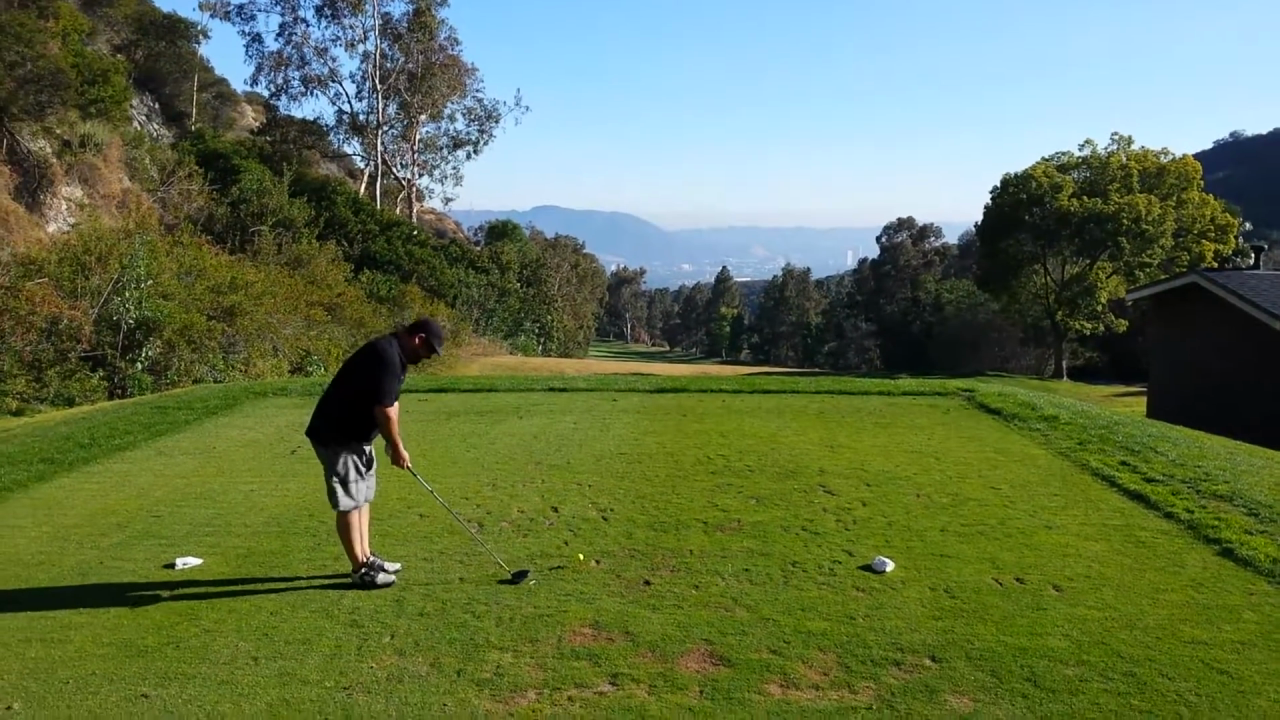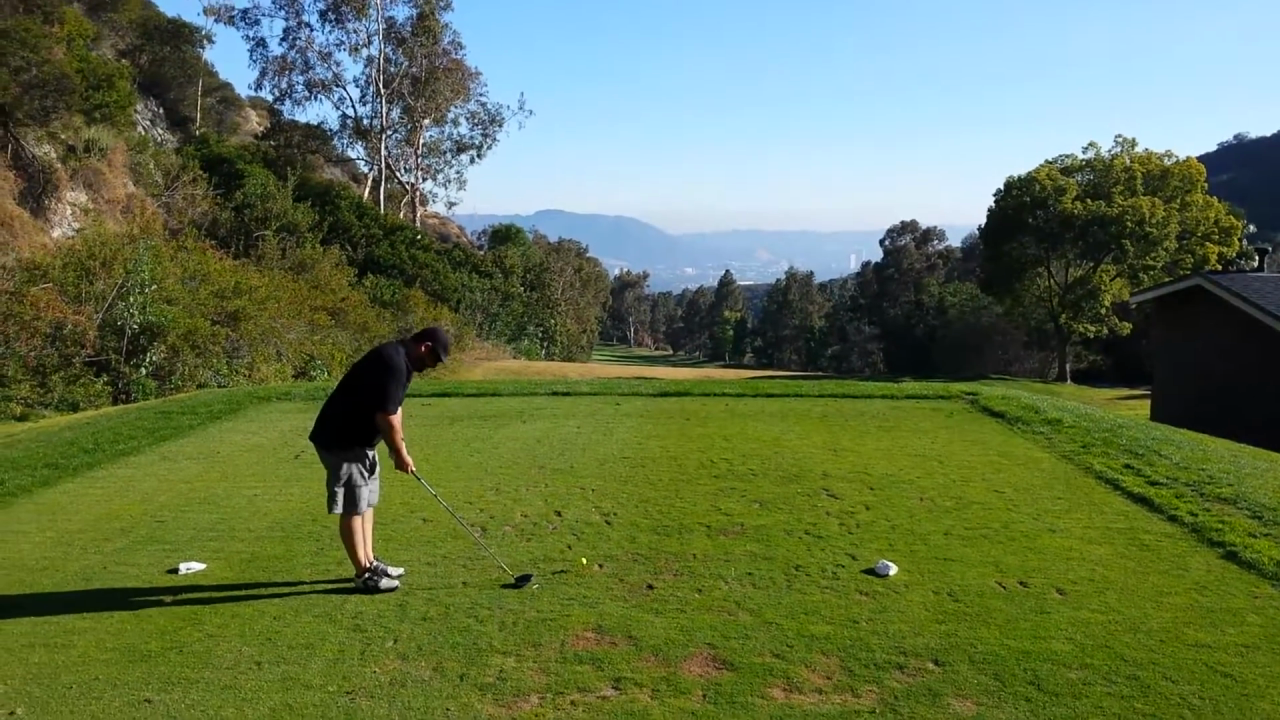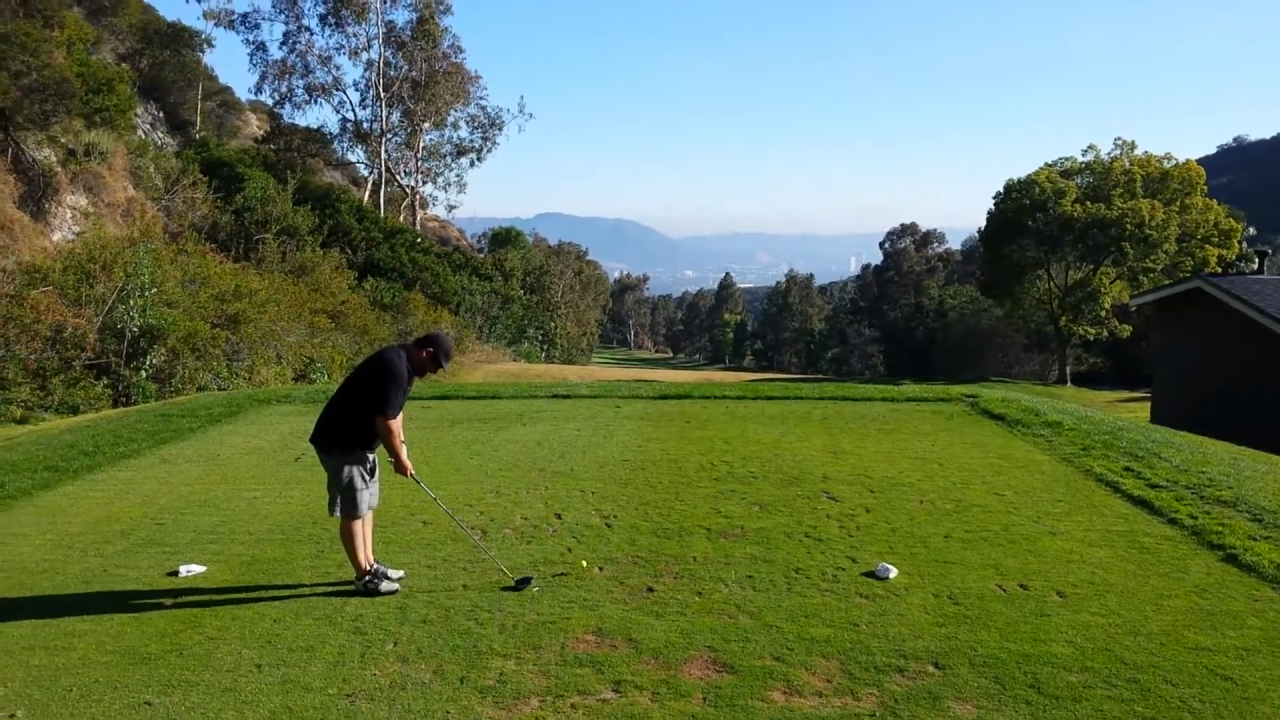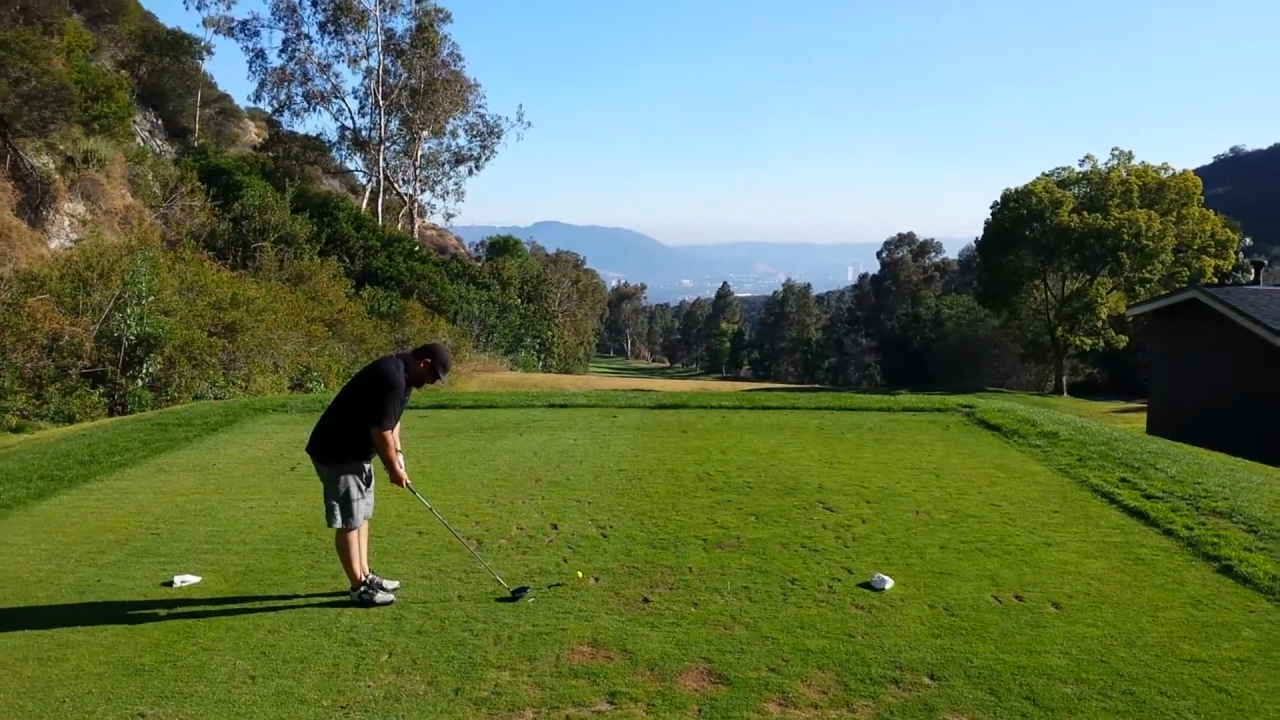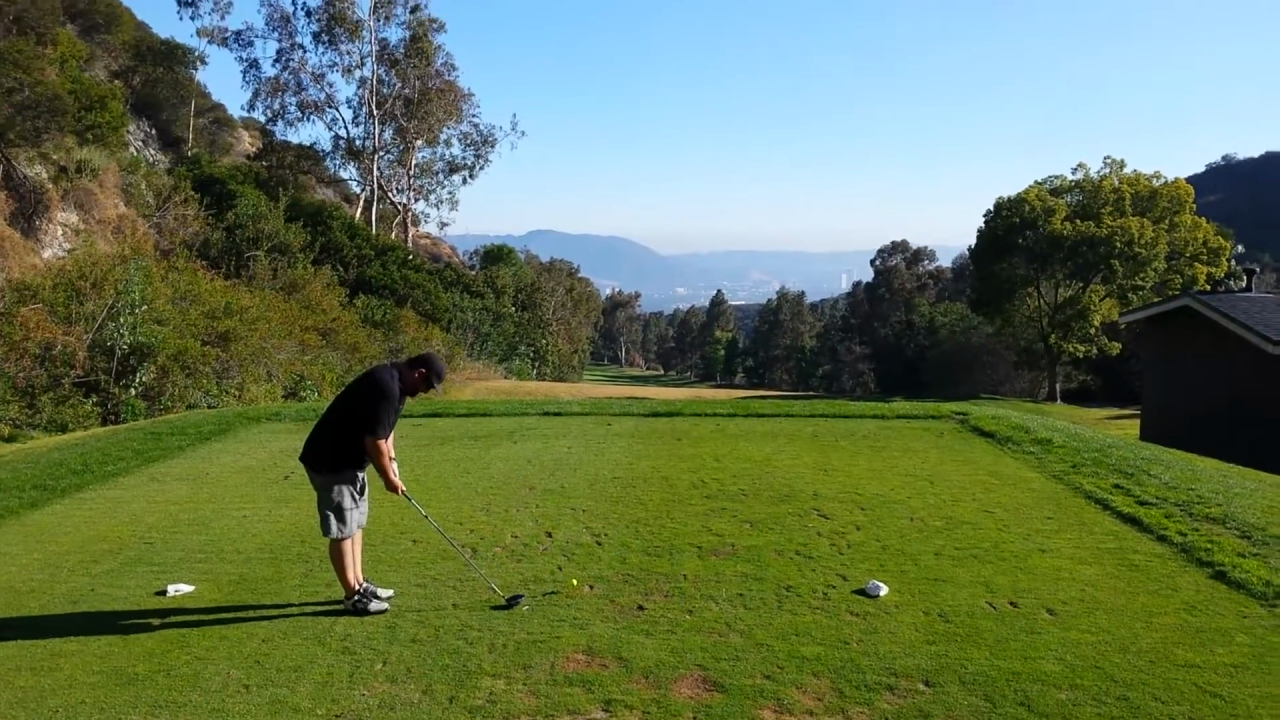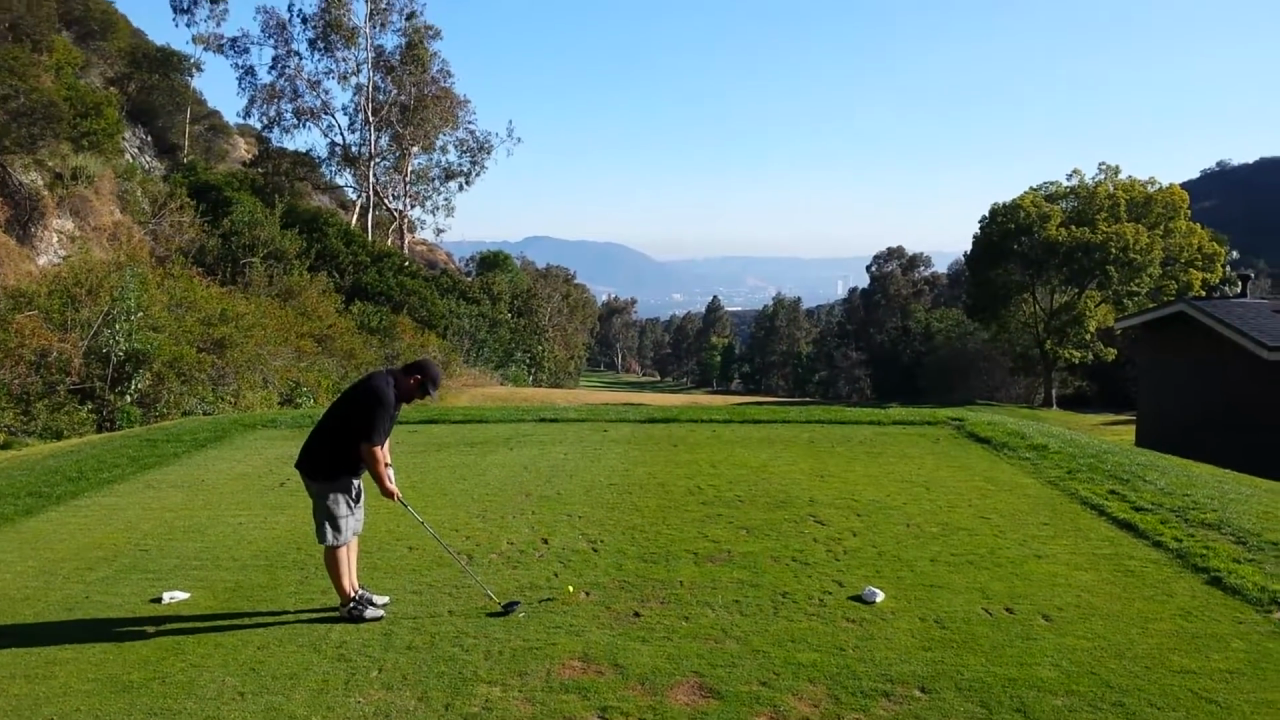
dt=0.1s
person 1, frame 1
left shoulder: (395, 354)
right shoulder: (386, 356)
left elbow: (391, 403)
right elbow: (384, 411)
left wrist: (394, 444)
right wrist: (398, 449)
left hip: (355, 433)
right hip: (337, 435)
left knee: (362, 496)
right knee: (350, 502)
left ankle: (365, 557)
right ankle: (360, 569)
person 1, frame 2
left shoulder: (400, 358)
right shoulder: (392, 363)
left elbow: (394, 407)
right elbow: (385, 416)
left wrist: (400, 443)
right wrist: (401, 455)
left hip: (359, 438)
right hip: (341, 440)
left knee: (366, 501)
right knee: (352, 506)
left ankle: (369, 562)
right ankle: (363, 573)
person 1, frame 3
left shoulder: (401, 362)
right shoulder: (394, 367)
left elbow: (394, 412)
right elbow: (385, 421)
left wrist: (401, 444)
right wrist: (400, 459)
left hip: (359, 440)
right hip: (341, 443)
left knee: (366, 505)
right knee: (353, 509)
left ankle: (369, 565)
right ankle: (363, 576)
person 1, frame 4
left shoulder: (398, 370)
right shoulder: (392, 377)
left elbow: (391, 420)
right elbow: (380, 431)
left wrist: (397, 453)
right wrist: (394, 469)
left hip: (355, 451)
right hip: (337, 452)
left knee: (361, 514)
right knee: (348, 520)
left ankle: (365, 575)
right ankle: (359, 587)
person 1, frame 5
left shoulder: (393, 379)
right shoulder: (386, 387)
left elbow: (384, 429)
right elbow: (374, 440)
left wrist: (392, 461)
right wrist: (389, 477)
left hip: (349, 459)
right hip: (331, 461)
left knee: (355, 524)
right knee: (342, 529)
left ankle: (359, 584)
right ankle: (353, 596)
person 1, frame 6
left shoulder: (388, 386)
right shoulder: (381, 393)
left elbow: (380, 435)
right elbow: (370, 447)
left wrist: (387, 466)
right wrist: (384, 483)
left hip: (345, 466)
right hip: (327, 468)
left knee: (351, 530)
right knee: (337, 536)
left ankle: (355, 591)
right ankle: (348, 602)
